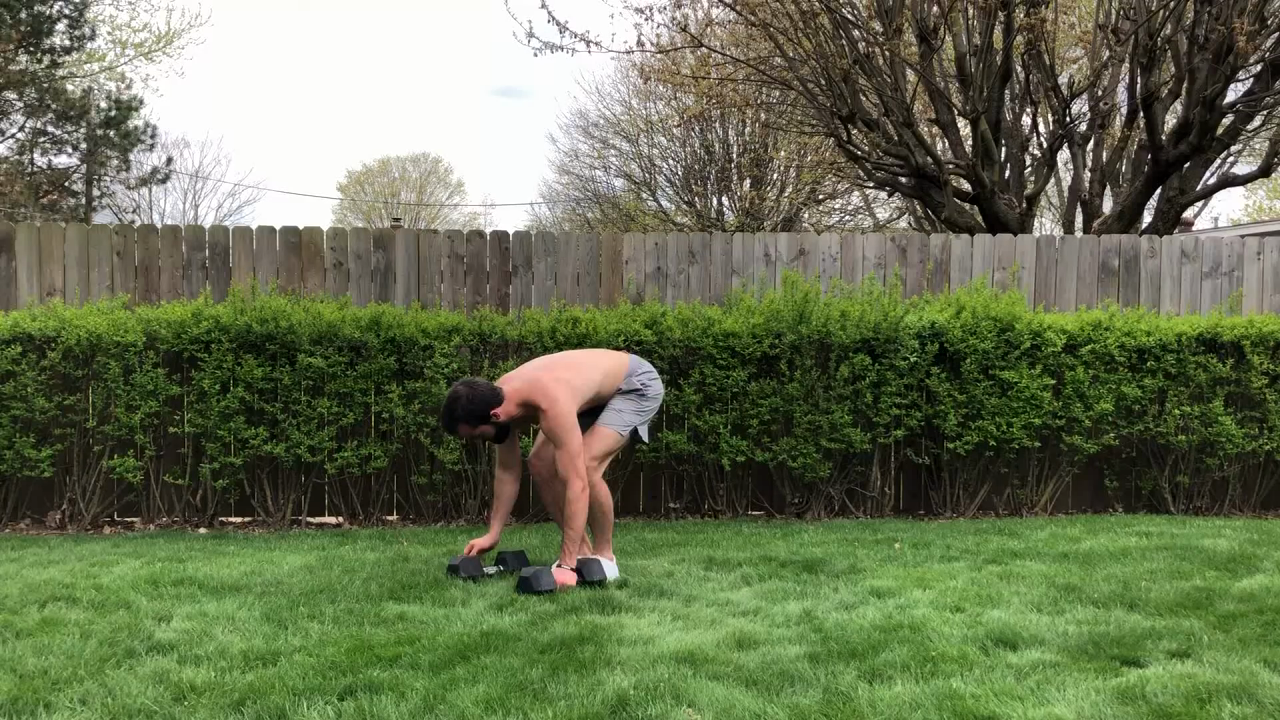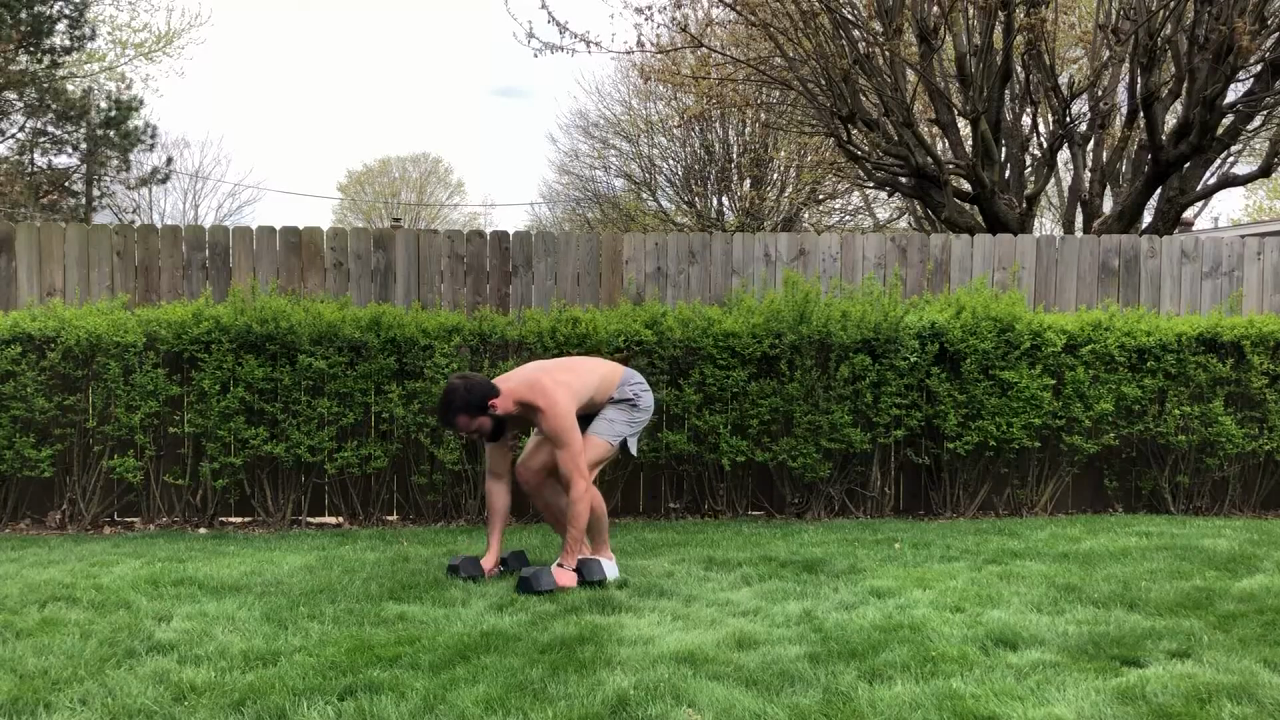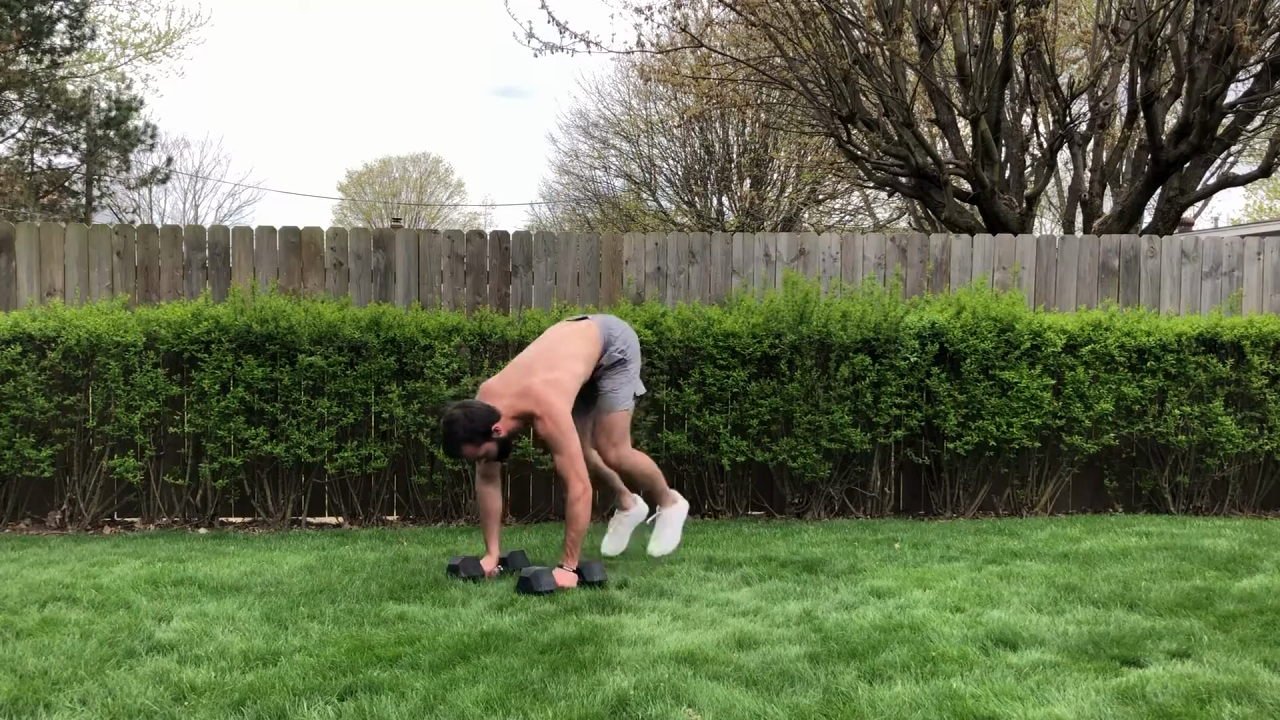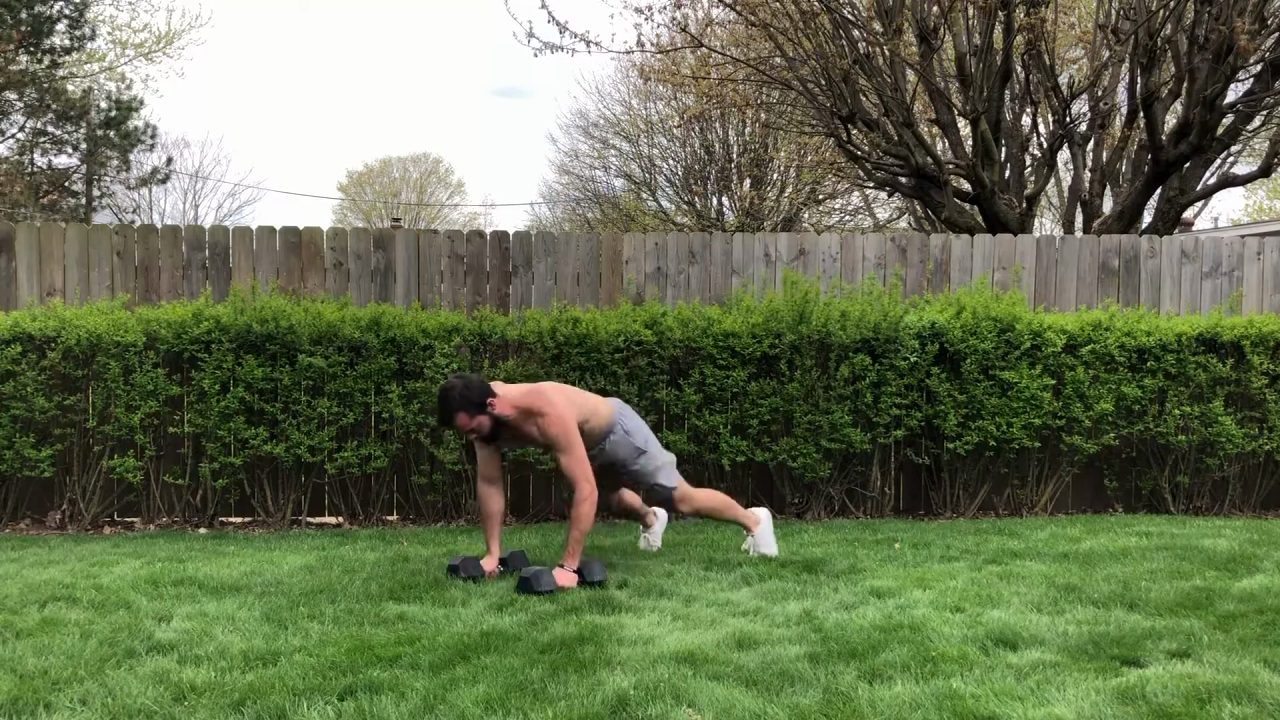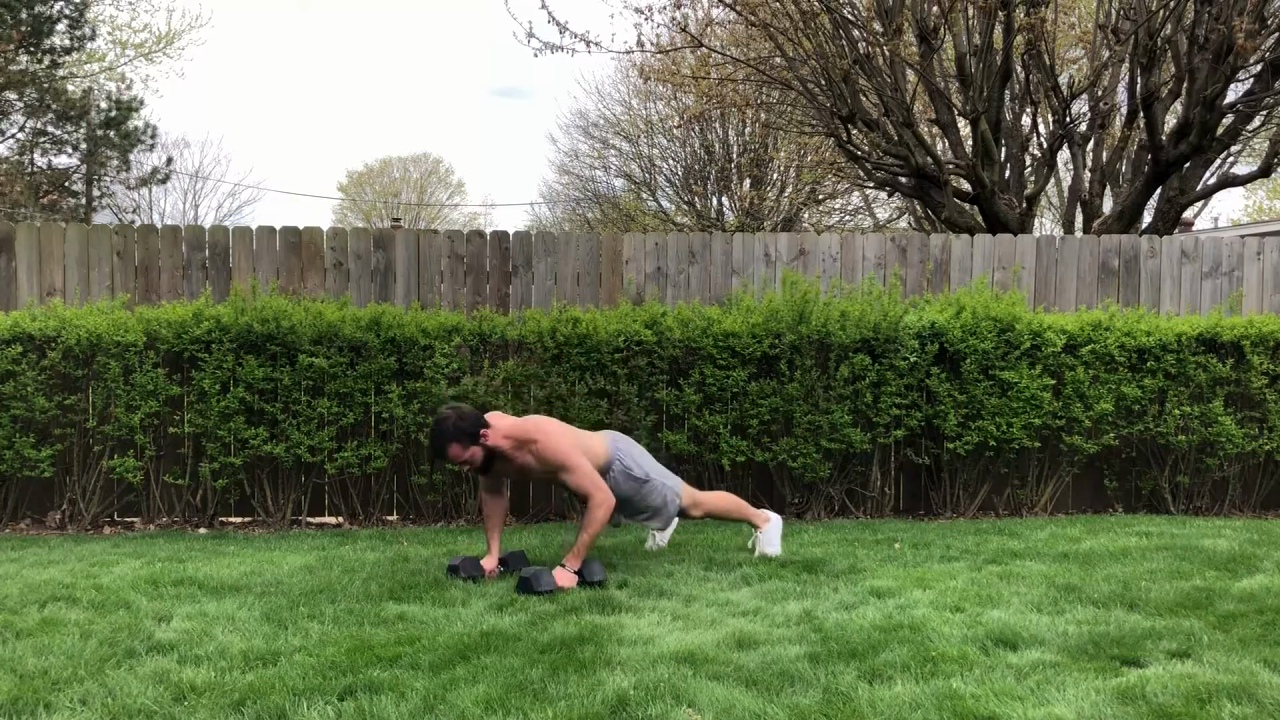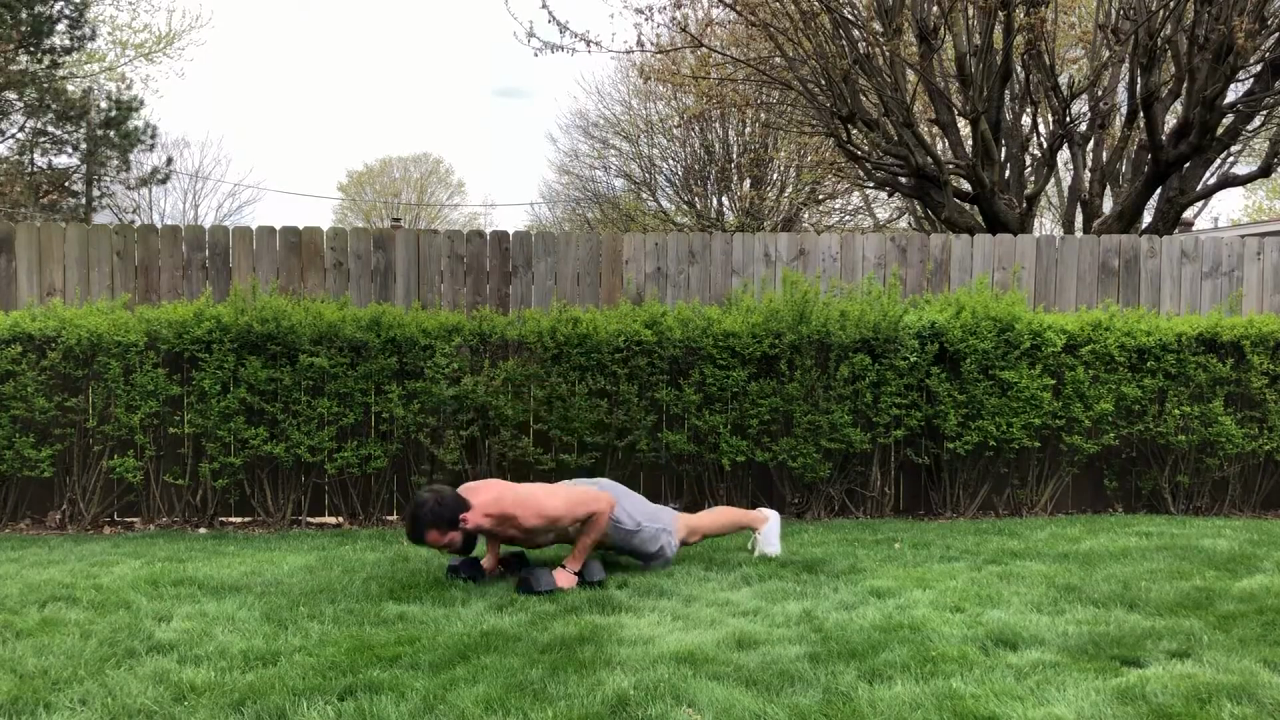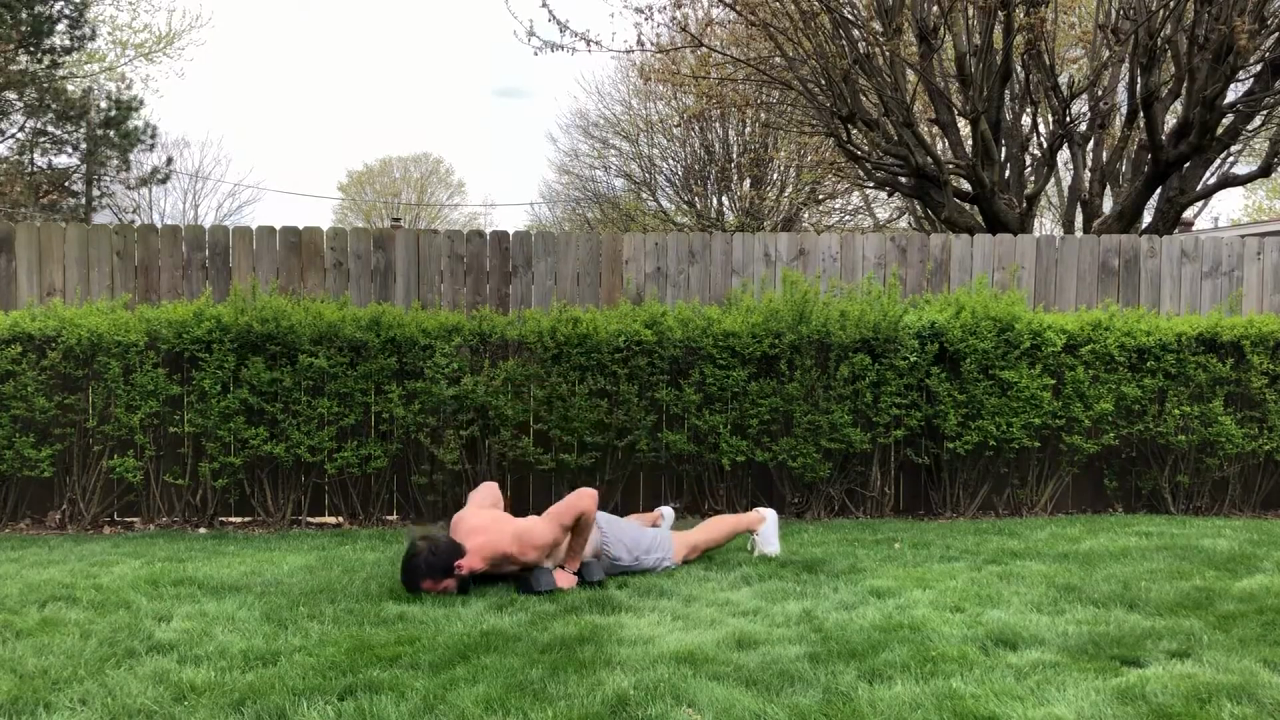
dt=0.3s
person 1, frame 1
left shoulder: (550, 404)
right shoulder: (500, 397)
left elbow: (577, 484)
right elbow: (507, 470)
left wrist: (567, 565)
right wrist: (492, 535)
left hip: (638, 384)
right hip: (599, 388)
left knee: (586, 465)
right knee: (540, 465)
left ankle: (604, 556)
right ankle: (583, 552)
person 1, frame 2
left shoulder: (548, 405)
right shoulder: (492, 399)
left elbow: (579, 485)
right elbow: (497, 479)
left wrist: (566, 565)
right wrist: (493, 552)
left hip: (628, 393)
right hip: (587, 396)
left knee: (577, 472)
right knee: (527, 473)
left ankle: (603, 556)
right ankle: (582, 551)
person 1, frame 3
left shoulder: (546, 413)
right shoulder: (485, 405)
left elbow: (579, 488)
right elbow: (486, 480)
left wrist: (567, 567)
right wrist: (492, 553)
left hip: (612, 342)
right hip: (578, 337)
left knee: (613, 453)
right knee: (575, 450)
left ankle: (670, 503)
right ankle: (628, 504)
person 1, frame 4
left shoulder: (548, 413)
right shoulder: (486, 414)
left elbow: (586, 490)
right elbow: (489, 484)
left wrist: (568, 567)
right wrist: (493, 553)
left hip: (616, 429)
right hip: (588, 439)
left knee: (682, 499)
right knee: (614, 500)
left ankle: (754, 520)
right ankle: (650, 518)
person 1, frame 5
left shoulder: (544, 442)
right shoulder: (483, 438)
left elbow: (602, 499)
right elbow: (493, 493)
left wrist: (570, 566)
right wrist: (492, 552)
left hip: (617, 462)
right hip: (590, 465)
left knee: (693, 504)
left ankle: (763, 519)
right ankle: (663, 521)
person 1, frame 6
left shoulder: (525, 514)
right shoulder: (467, 496)
left elbow: (603, 504)
left wrist: (571, 566)
right wrist: (492, 551)
left hip: (608, 509)
right hip: (576, 494)
left knee: (689, 529)
left ankle: (760, 519)
right ankle: (658, 512)
person 1, frame 7
left shoulder: (518, 548)
right shoulder: (460, 527)
left elbow: (587, 497)
right elbow: (489, 486)
left wrist: (569, 567)
left hip: (603, 548)
right hip: (573, 526)
left knee: (689, 547)
left ankle: (757, 519)
right ankle: (656, 517)
